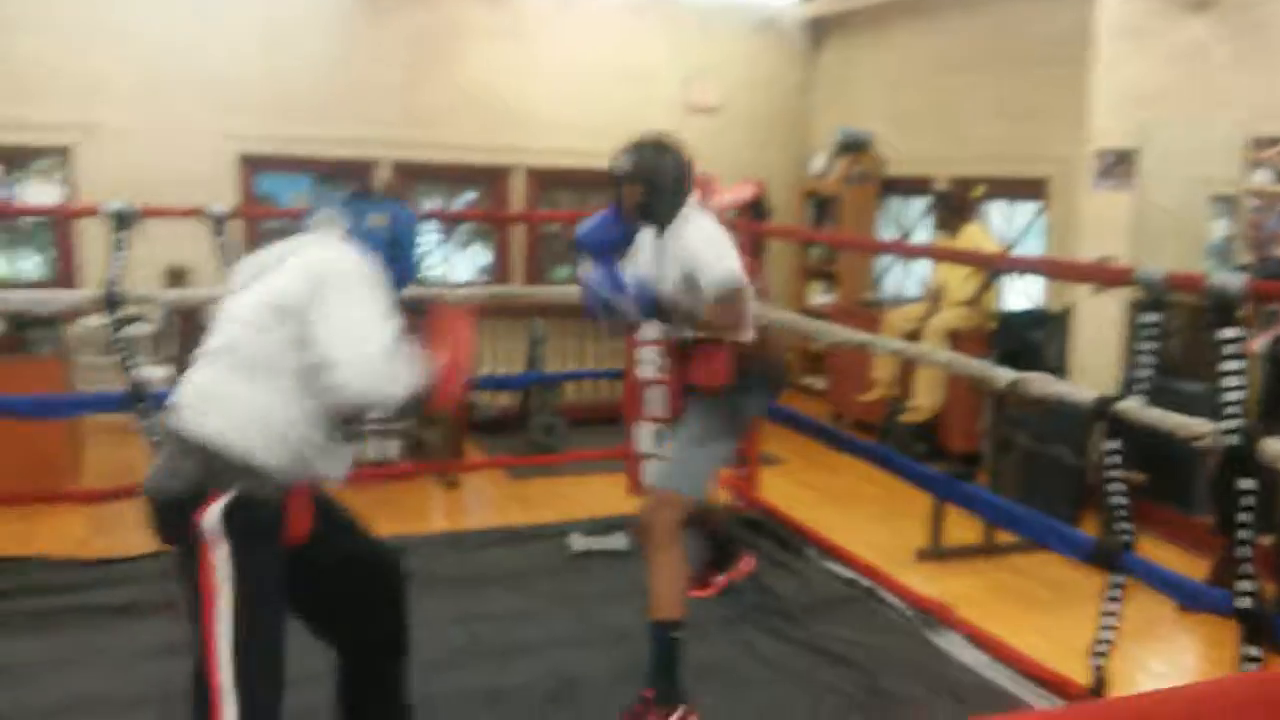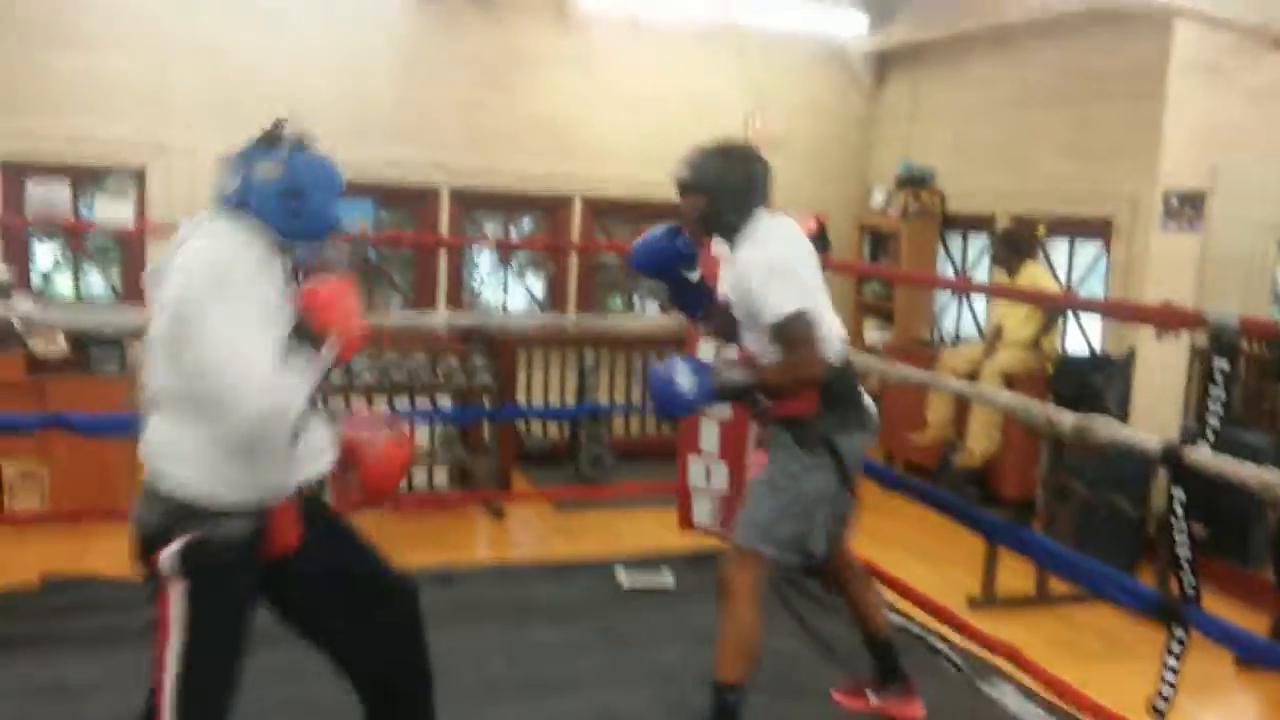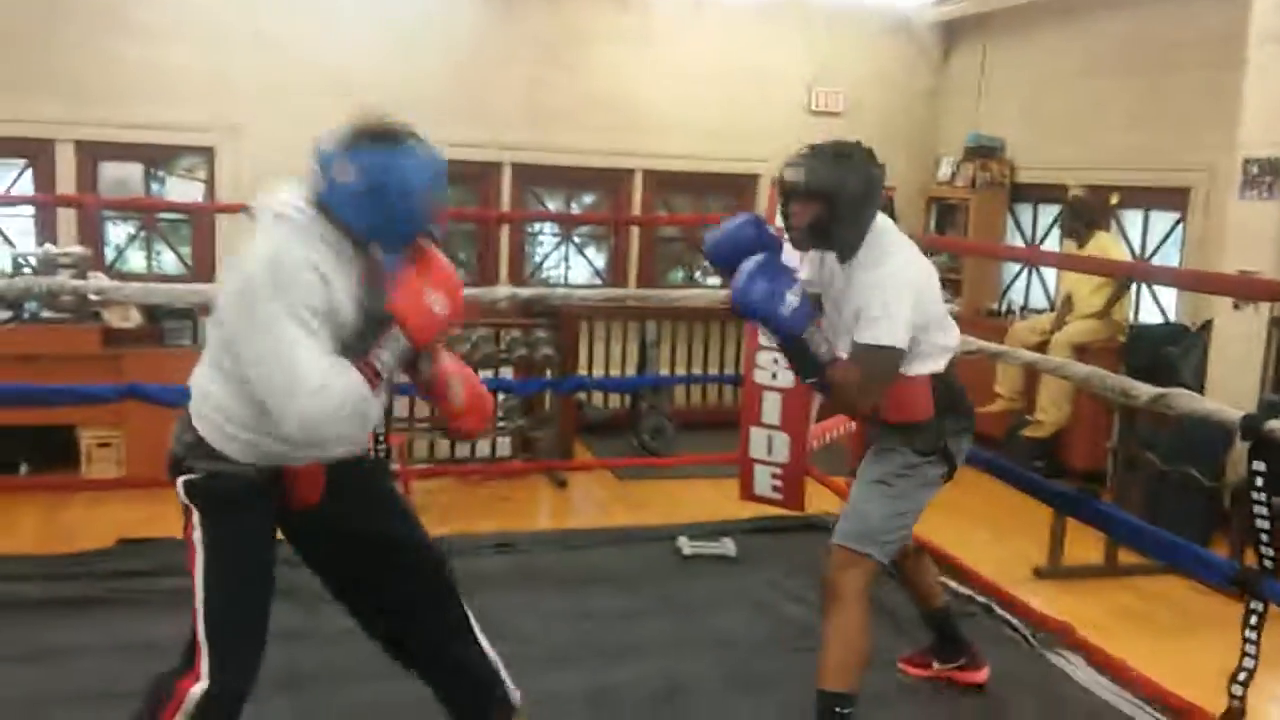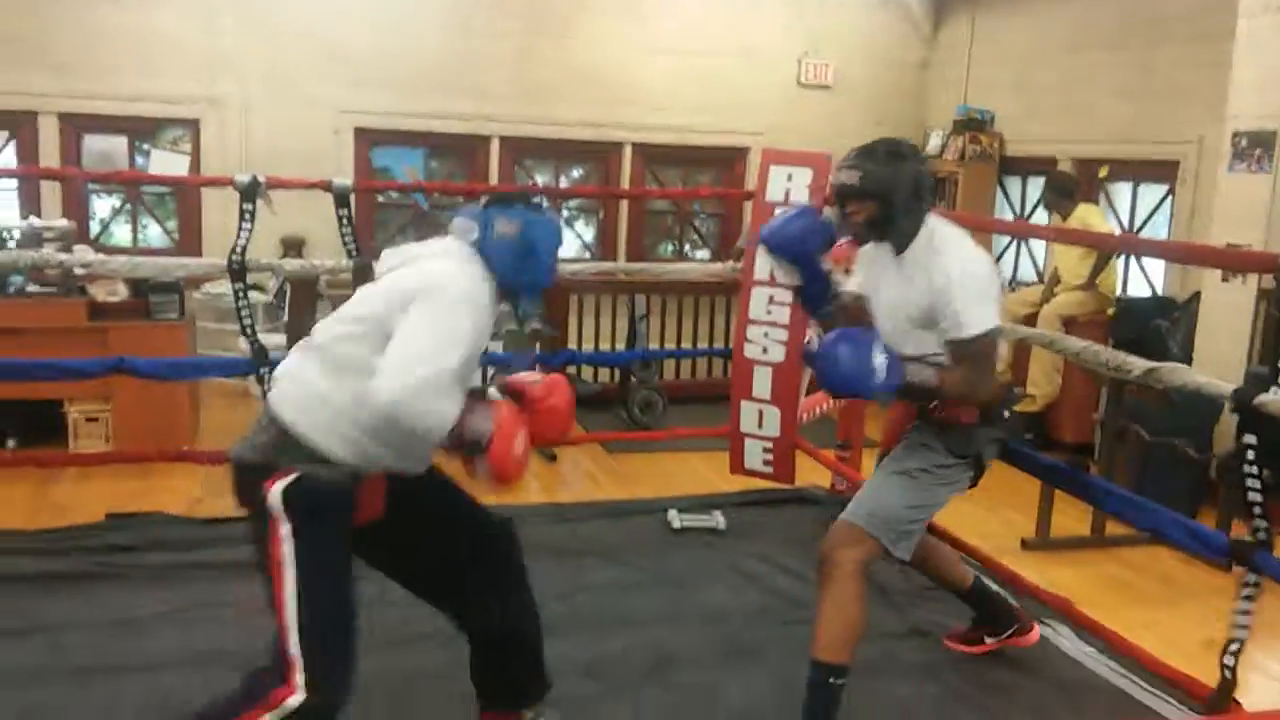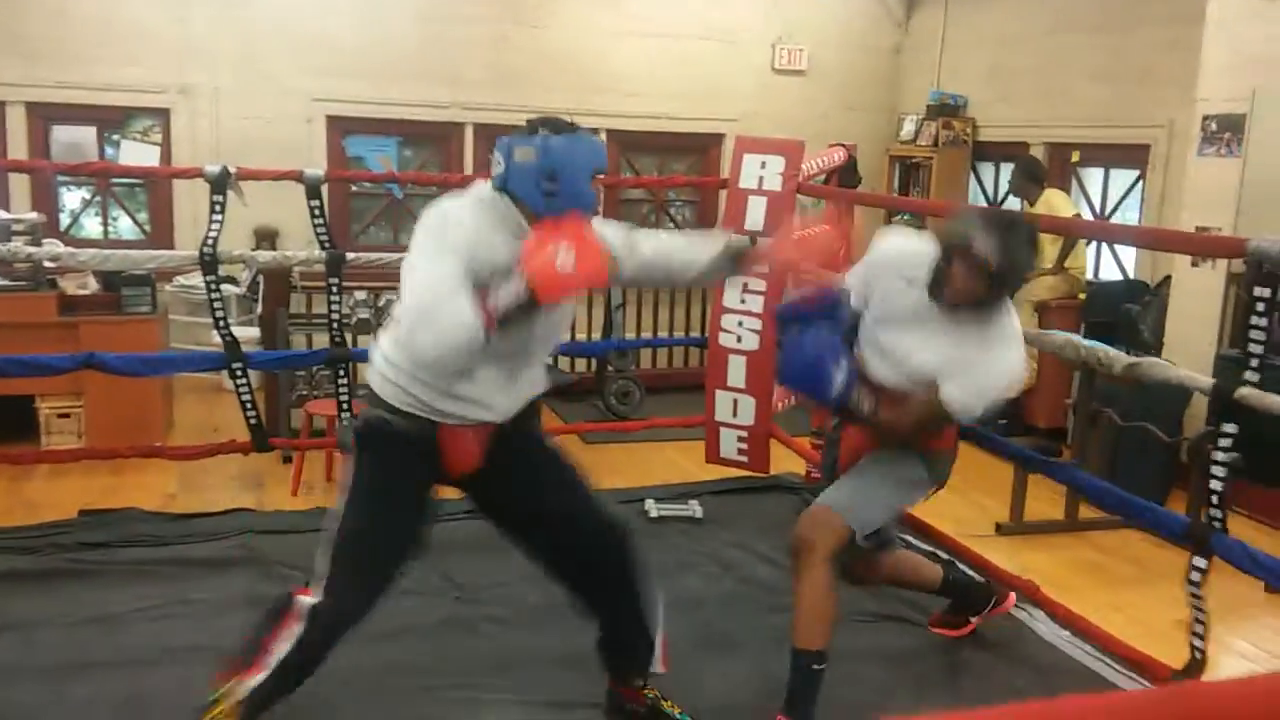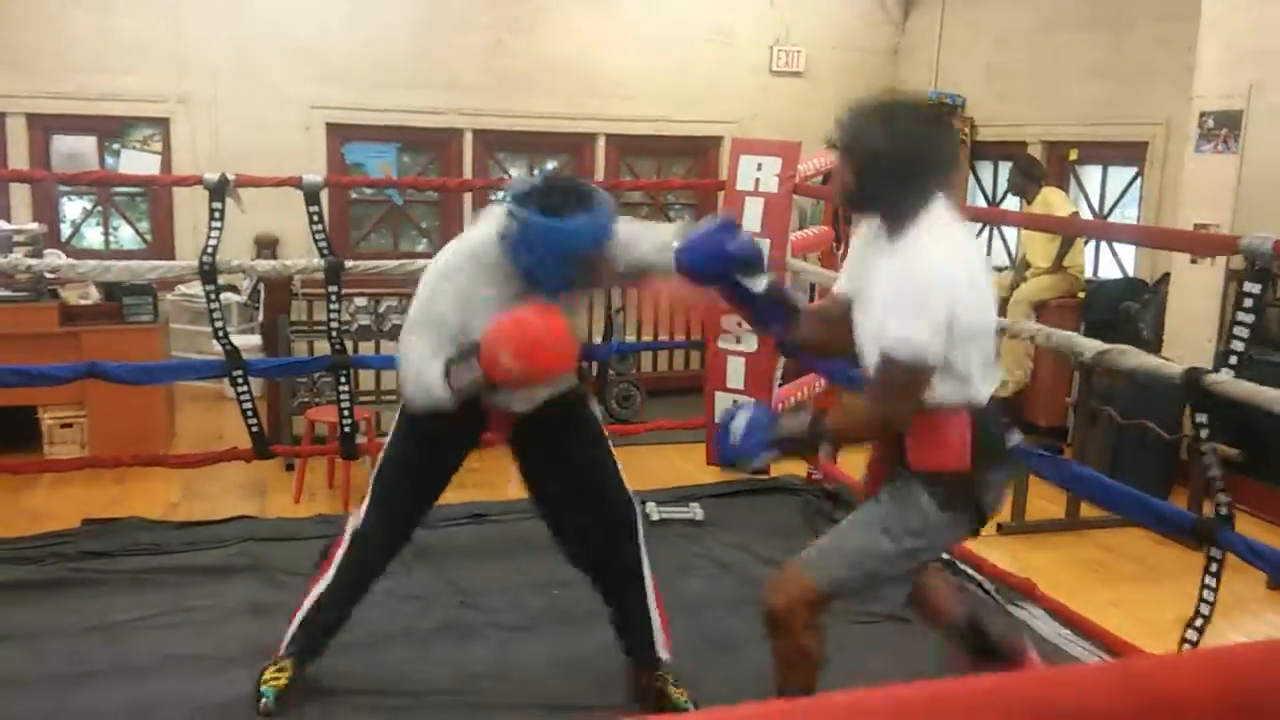
dt=0.4s
person 1, frame 1
left shoulder: (698, 237)
right shoulder: (650, 235)
left elbow: (732, 319)
right elbow: (619, 309)
left wrist: (660, 304)
right wrist: (606, 267)
left hip: (724, 388)
right hip: (695, 380)
left knee: (658, 518)
right knee: (678, 493)
right ankle: (727, 552)
person 1, frame 2
left shoulder: (760, 255)
right shoulder: (769, 235)
left elbow: (810, 364)
right elbow: (731, 318)
left wrist: (721, 383)
right wrist: (684, 283)
left hip: (815, 426)
right hip: (834, 418)
left knee: (739, 571)
right knee: (829, 553)
person 1, frame 3
left shoulder: (890, 273)
right shoulder: (835, 246)
left elbow: (859, 401)
right elbow: (811, 307)
left wrist: (798, 330)
right wrist: (756, 277)
left hip: (919, 429)
right hip: (898, 419)
left knee: (846, 574)
right knee: (888, 534)
right ankle: (955, 651)
person 1, frame 4
left shoulder: (958, 265)
right shoulder: (877, 244)
left elbow: (980, 385)
right elbow: (850, 326)
left wrist: (899, 375)
right wrist: (807, 271)
left hip: (952, 429)
right hip: (914, 415)
left knee: (843, 552)
right knee: (897, 533)
right ankle: (1003, 619)
person 1, frame 5
left shoulder: (999, 356)
right shoulder: (899, 252)
left elbow: (908, 423)
right elbow: (845, 312)
left wrist: (843, 391)
right wrist: (814, 315)
left hip: (909, 445)
right hip: (859, 422)
left knee: (814, 537)
right knee: (860, 555)
right ankle: (977, 594)
person 1, frame 6
left shoulder: (933, 269)
right shoulder: (884, 228)
left elbow: (886, 410)
right elbow: (829, 329)
left wrist: (784, 429)
right wrist: (744, 288)
left hip: (945, 473)
right hip: (916, 448)
left knee: (788, 601)
right knee: (901, 561)
right ankle: (995, 649)
person 2, frame 1
left shoulder: (302, 268)
right shoulder: (348, 271)
right elbow: (364, 377)
right wrist: (427, 364)
left hip: (258, 481)
right hip: (221, 487)
left knee: (371, 588)
person 2, frame 2
left shoulder: (241, 261)
right shoulder: (214, 266)
right elbow: (255, 406)
left wrist: (340, 444)
right wrist: (322, 339)
left hip: (274, 507)
right hip: (207, 524)
left knee: (386, 614)
person 2, frame 3
left shoulder: (358, 244)
right shoulder: (282, 265)
right elbow: (323, 413)
left wrist: (436, 368)
right wrist: (400, 335)
left hip: (325, 458)
right hip: (235, 470)
left knee: (415, 576)
right knee: (220, 668)
person 2, frame 4
left shoulder: (452, 273)
right shoulder: (461, 284)
right elbow: (407, 395)
left wrist: (509, 403)
right wrist: (481, 430)
left hip: (364, 466)
right hip: (303, 467)
left knee: (489, 552)
person 2, frame 5
left shoulder: (572, 233)
right shoulder: (456, 221)
left elbow: (653, 253)
right elbow: (431, 344)
left wrist: (732, 249)
right wrist: (520, 289)
left hip: (498, 428)
right hip: (408, 427)
left knee: (601, 548)
right knee: (341, 594)
person 2, frame 6
left shoulder: (581, 242)
right shoulder: (459, 268)
right elbow: (418, 378)
left wrist: (706, 240)
right wrist: (485, 366)
left hip: (547, 393)
right hip: (451, 399)
left knee: (612, 519)
right knee: (380, 526)
left ankle: (651, 670)
right ankle: (296, 654)
person 3, frame 1
left shoulder: (975, 233)
right shoulder: (943, 240)
left wrist: (976, 297)
right wrist: (932, 301)
left hip: (975, 307)
right hip: (945, 302)
left knee: (935, 326)
right knee: (893, 317)
left ankle: (926, 404)
right ankle: (886, 383)
person 3, frame 2
left shoulder: (1036, 273)
right shoulder: (1000, 276)
left wrist: (1036, 339)
right wrist: (990, 342)
left hip: (1033, 350)
right hip: (1004, 343)
left knee: (991, 368)
right knee: (949, 358)
left ankle: (978, 449)
right ankle: (939, 424)
person 3, frame 3
left shoulder: (1105, 242)
right shoulder: (1073, 249)
left wrist: (1104, 310)
right wrist: (1060, 314)
left hip: (1107, 320)
right hip: (1075, 315)
left knee: (1061, 340)
right knee: (1018, 330)
left ankle: (1049, 420)
right ankle: (1009, 396)
person 3, frame 4
left shoulder: (1088, 213)
right shoulder: (1058, 221)
left wrist: (1089, 282)
right wrist: (1048, 288)
left hip: (1096, 291)
right hip: (1064, 287)
left knee: (1050, 312)
right knee: (1010, 303)
left ankle: (1041, 394)
right ankle: (999, 370)
person 3, frame 5
left shoulder: (1053, 197)
right shoulder: (1028, 206)
left wrist: (1057, 266)
left hip: (1068, 274)
right hip: (1036, 272)
left knee: (1022, 296)
left ankle: (1021, 378)
person 3, frame 6
left shoulder: (1051, 196)
right shoulder: (1027, 205)
left wrist: (1055, 266)
right wrist: (1018, 272)
left hip: (1066, 272)
right hip: (1035, 271)
left knee: (1020, 297)
left ankle: (1013, 379)
